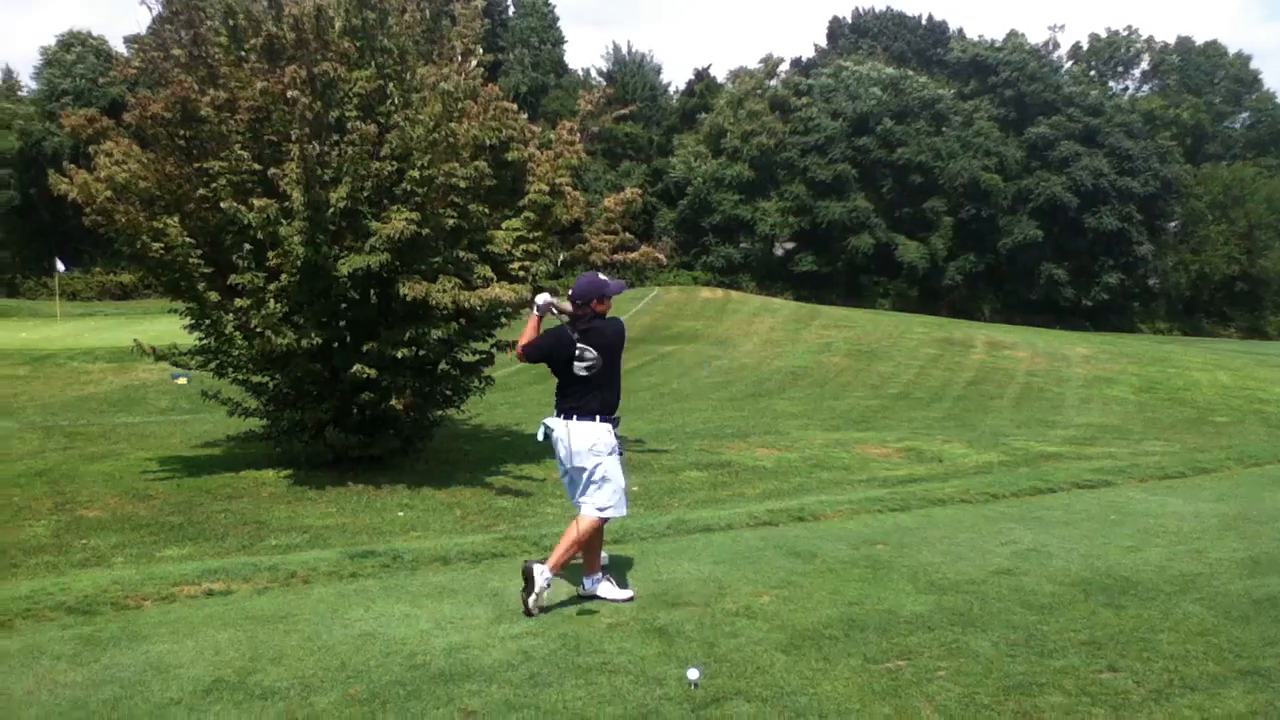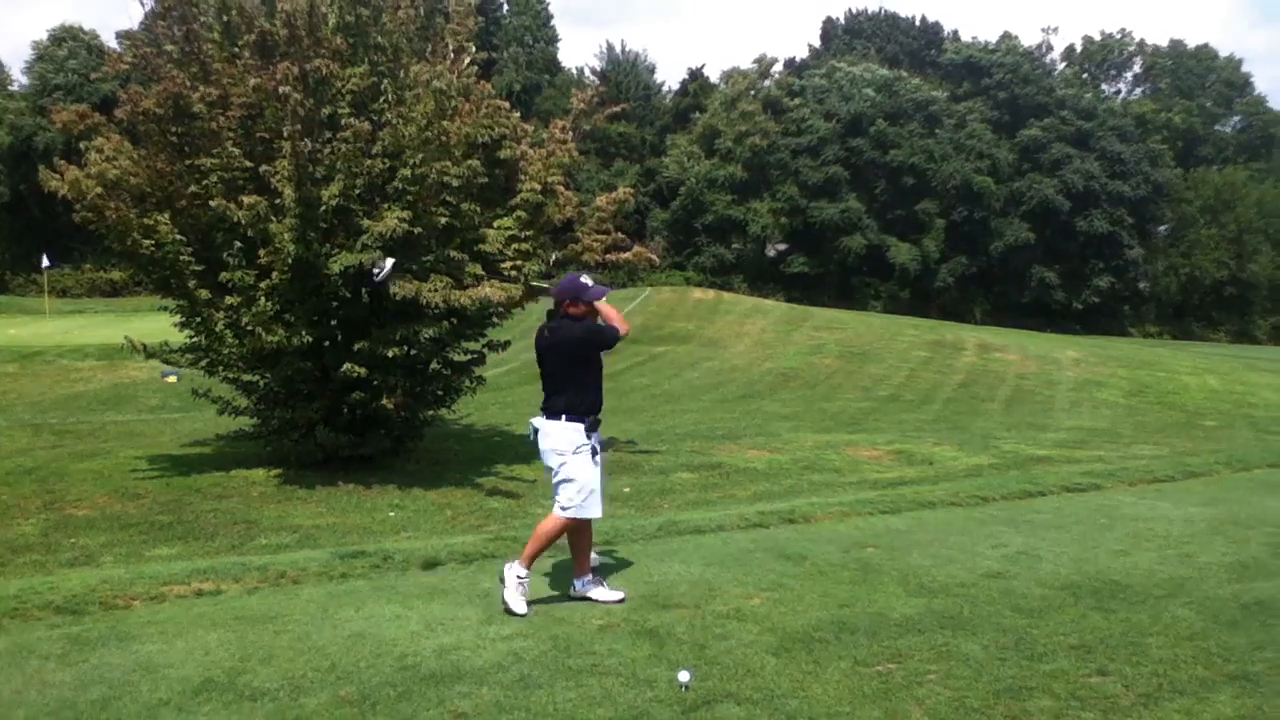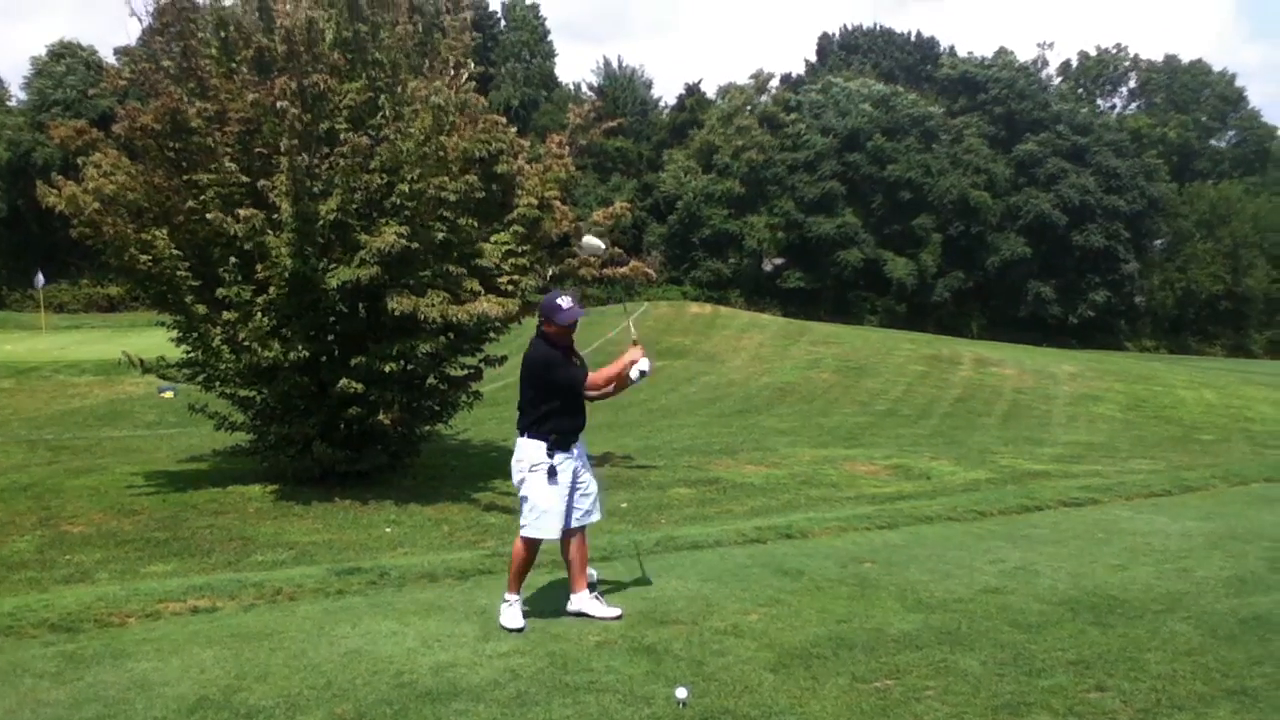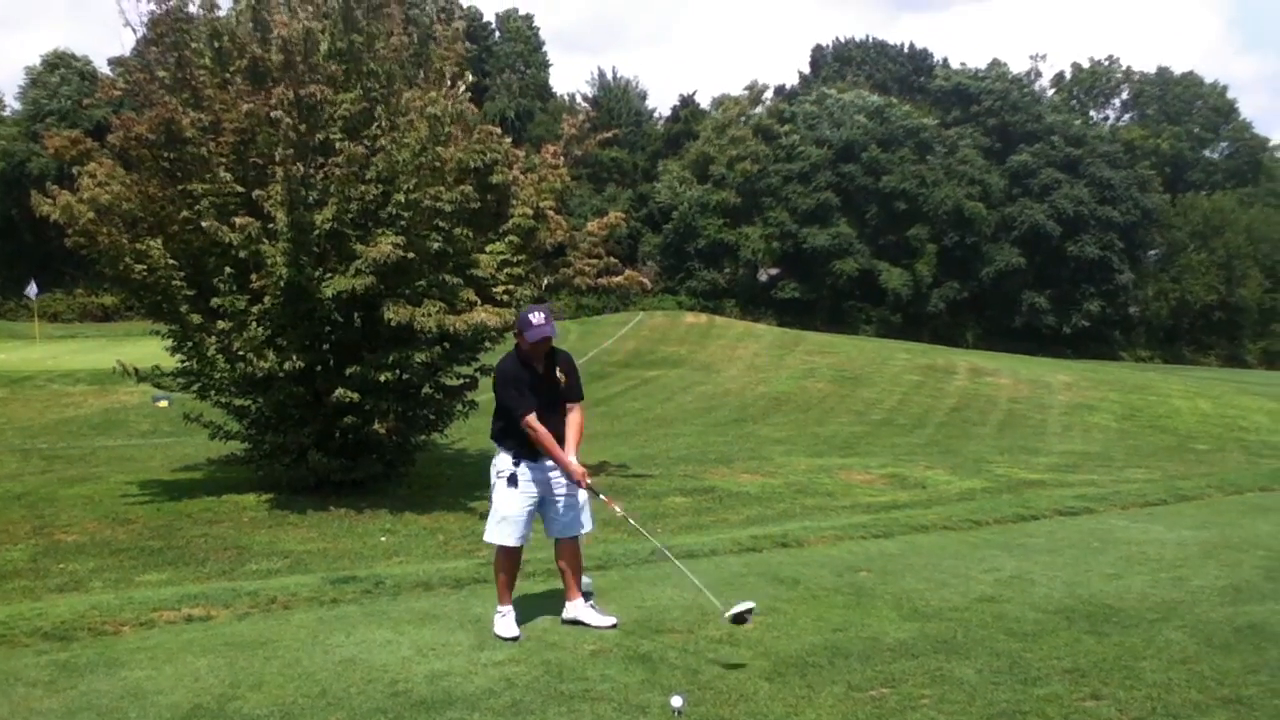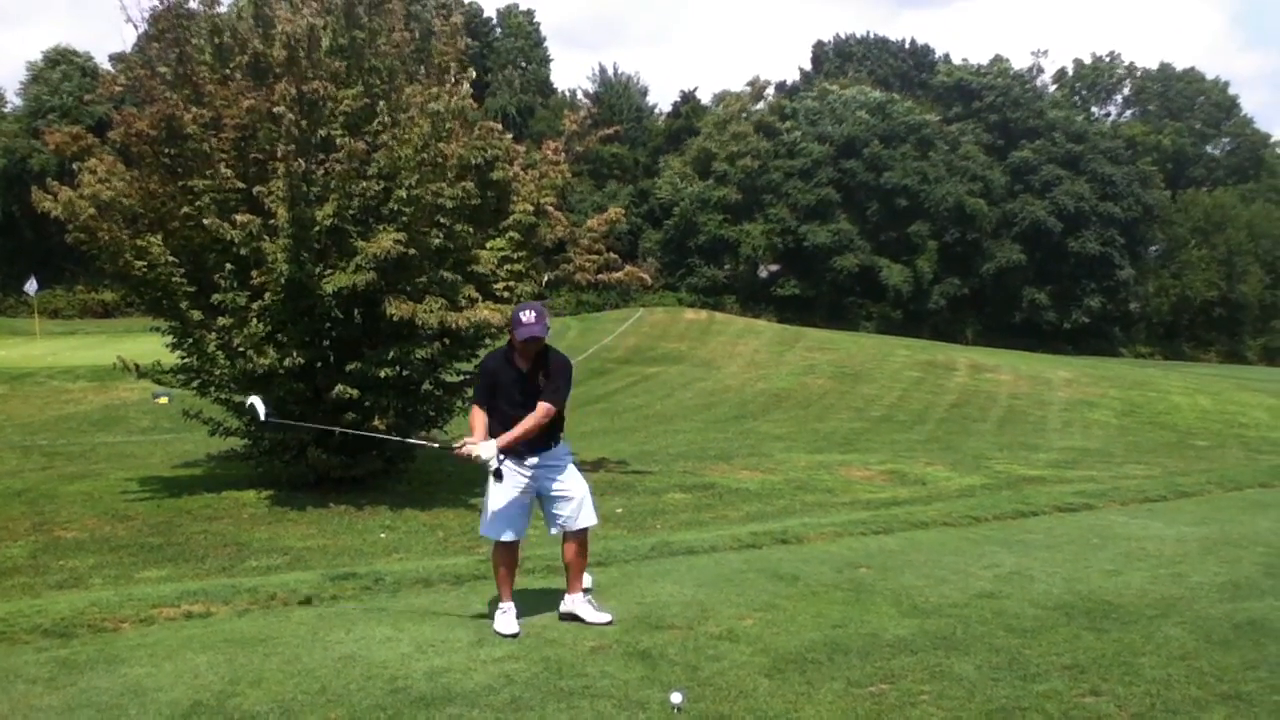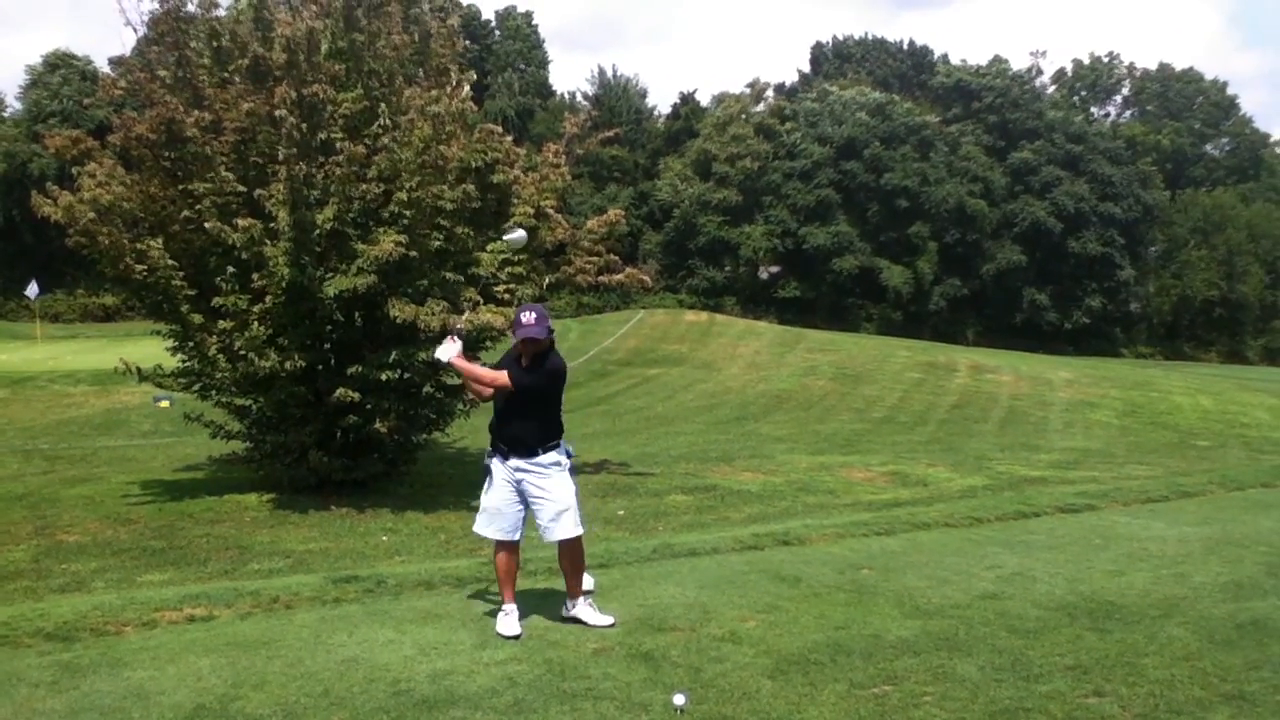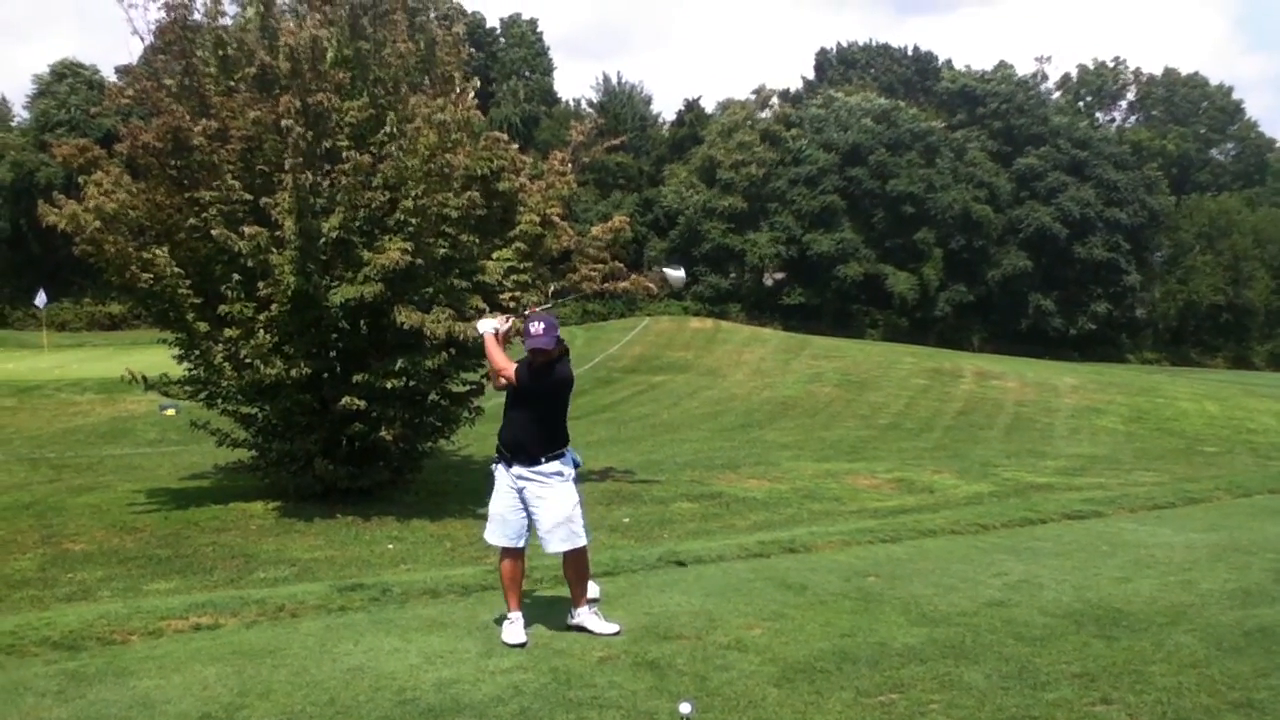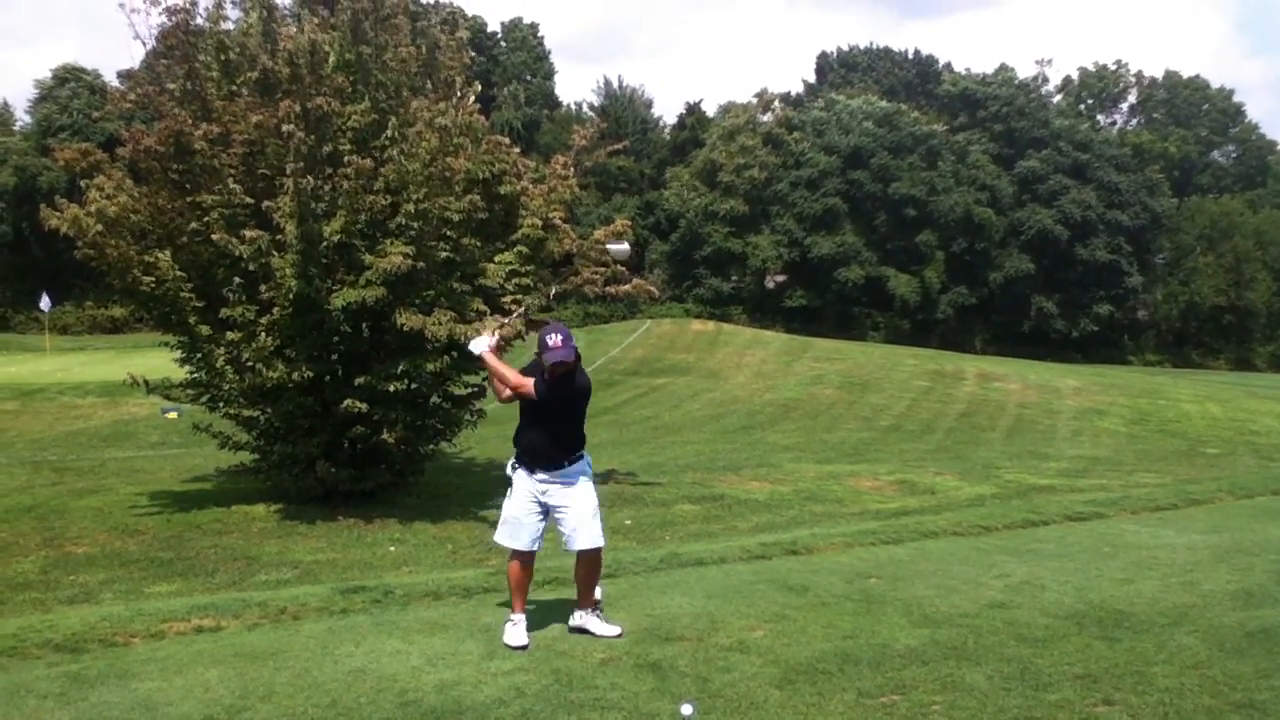
dt=0.2s
person 1, frame 1
left shoulder: (558, 337)
right shoulder: (612, 331)
left elbow: (522, 352)
left wrist: (538, 312)
right wrist: (563, 305)
left hip: (565, 429)
right hip: (596, 432)
left knee: (591, 507)
right knee: (598, 510)
left ankle: (592, 578)
right ankle: (545, 569)
person 1, frame 2
left shoulder: (545, 333)
right shoulder: (581, 333)
right elbow: (621, 328)
left wrist: (589, 306)
right wrist: (601, 305)
left hip: (557, 427)
right hip: (573, 432)
left knee: (581, 507)
right knee: (572, 508)
left ankle: (583, 579)
right ankle: (519, 569)
person 1, frame 3
left shoulder: (562, 349)
right shoulder: (542, 356)
left elbow: (587, 391)
right elbow: (591, 382)
left wrist: (625, 378)
right wrist: (628, 359)
left hip: (570, 449)
right hip: (542, 454)
left knee: (576, 525)
right knee: (537, 530)
left ankle: (580, 595)
right ankle: (511, 598)
person 1, frame 4
left shoulder: (563, 361)
right shoulder: (507, 371)
left elbow: (573, 410)
right elbow: (531, 424)
left wrist: (571, 456)
right wrist: (566, 463)
left hip: (556, 461)
right hip: (516, 465)
left knee: (569, 533)
right knee: (509, 541)
left ankle: (574, 603)
right ankle: (504, 610)
person 1, frame 5
left shoulder: (558, 364)
right shoulder: (492, 364)
left elbow: (543, 414)
right elbow: (479, 408)
left wrist: (499, 441)
right wrist: (479, 443)
left hip: (552, 456)
right hip: (506, 460)
left knee: (576, 526)
right knee: (505, 535)
left ankle: (574, 598)
right ankle: (505, 606)
person 1, frame 6
left shoulder: (553, 367)
right shoulder: (513, 356)
left elbow: (497, 381)
right elbow: (487, 391)
left wrist: (454, 360)
right wrist: (459, 359)
left hip: (545, 462)
right hip: (503, 461)
left knee: (569, 533)
right knee: (504, 537)
left ankle: (575, 602)
right ankle: (509, 608)
person 1, frame 7
left shoulder: (558, 374)
right shoulder: (532, 362)
left elbow: (503, 370)
right elbow: (500, 381)
left wrist: (488, 334)
right wrist: (499, 338)
left hip: (548, 471)
right hip: (509, 468)
left knee: (571, 543)
right knee: (510, 545)
left ankle: (581, 610)
right ankle: (514, 616)
person 1, frame 8
left shoulder: (576, 383)
right shoulder: (537, 369)
left elbow: (517, 385)
right elbow: (504, 394)
left wrist: (485, 353)
right wrist: (489, 355)
left hip: (568, 475)
right hip: (527, 473)
left knee: (589, 546)
right knee: (521, 548)
left ankle: (585, 613)
right ankle: (517, 618)
